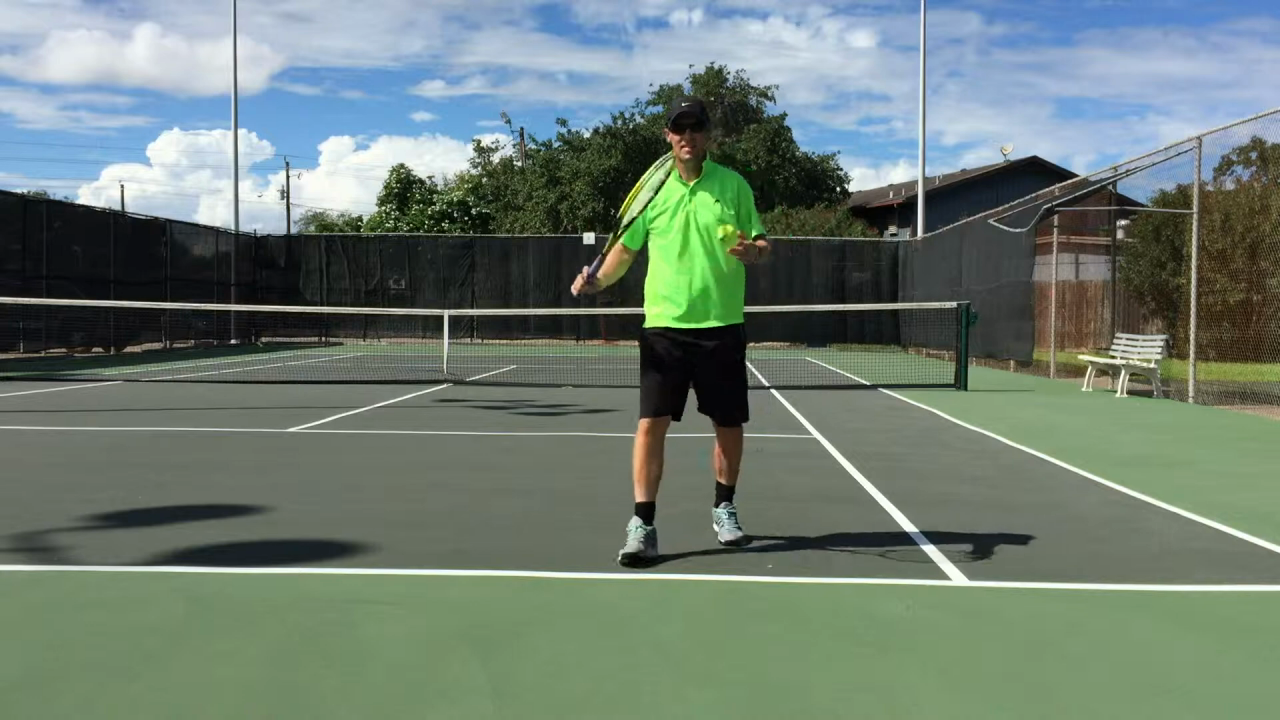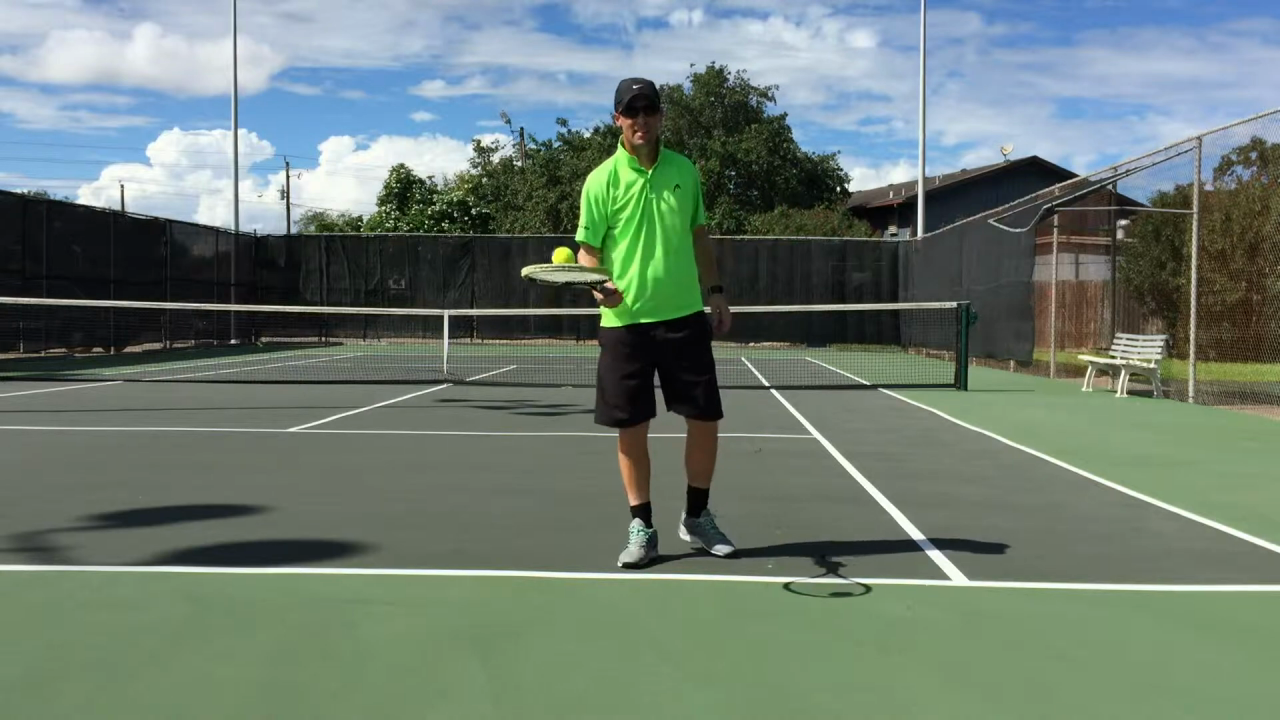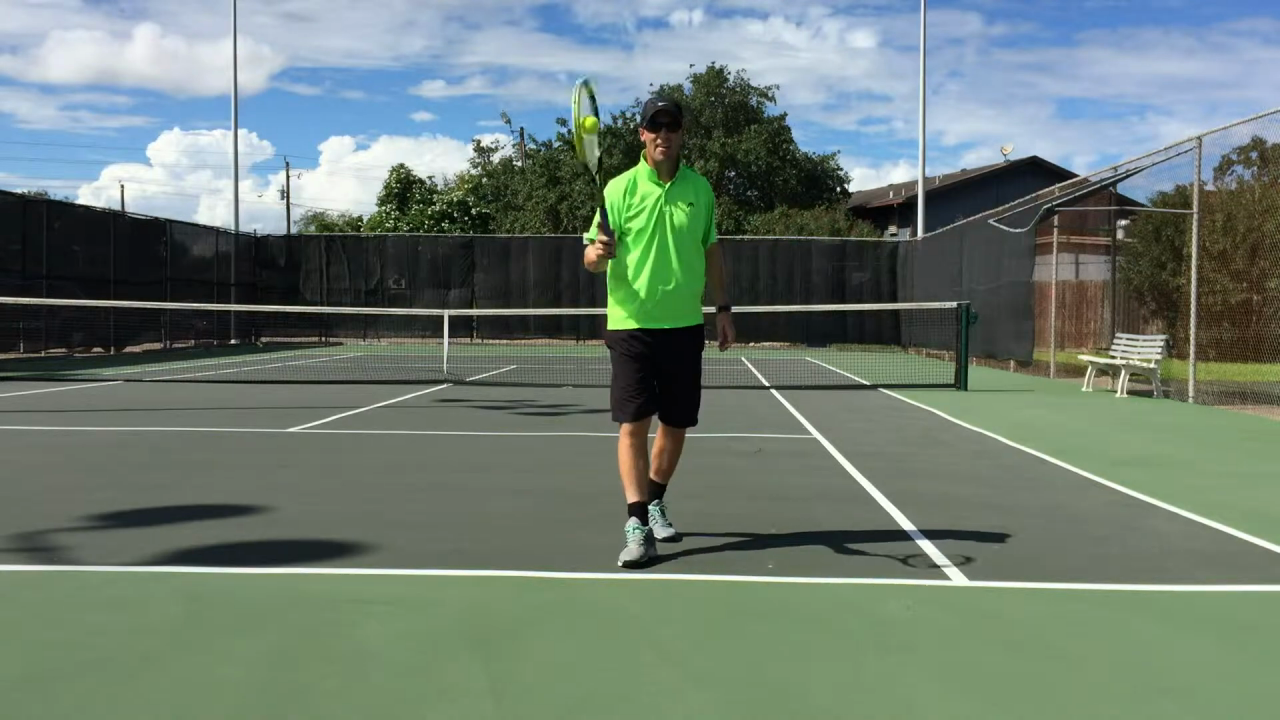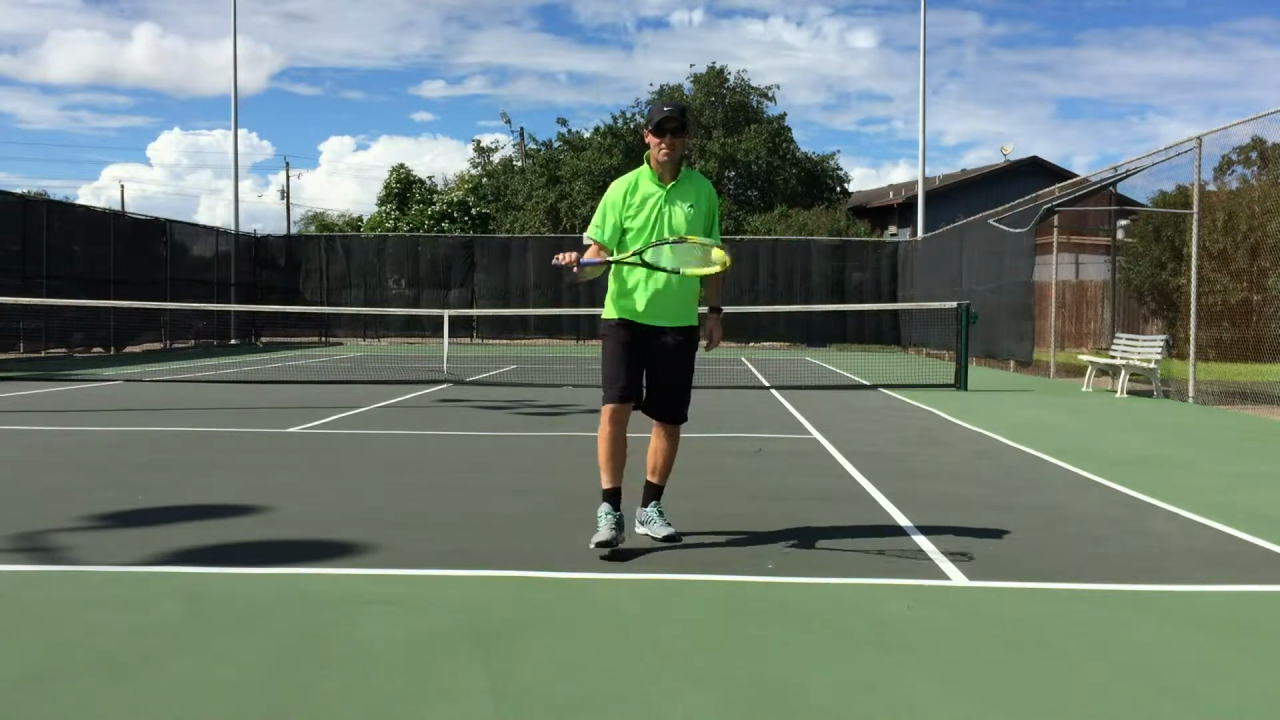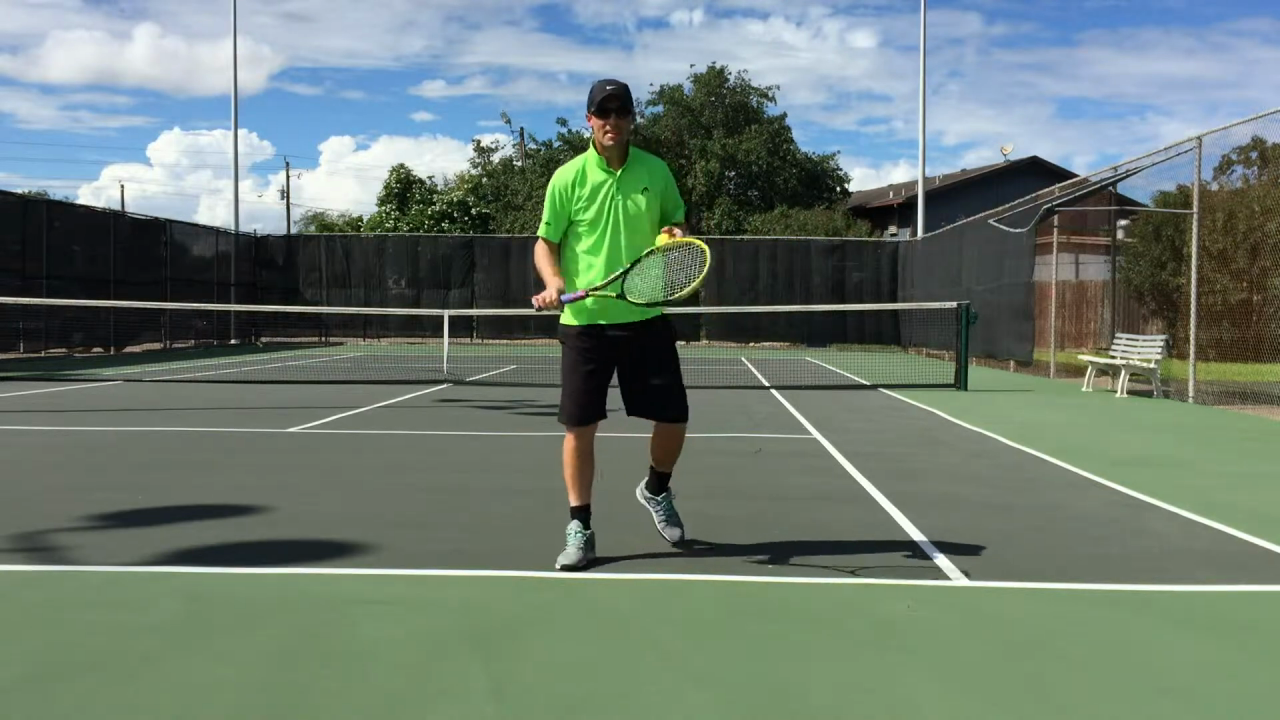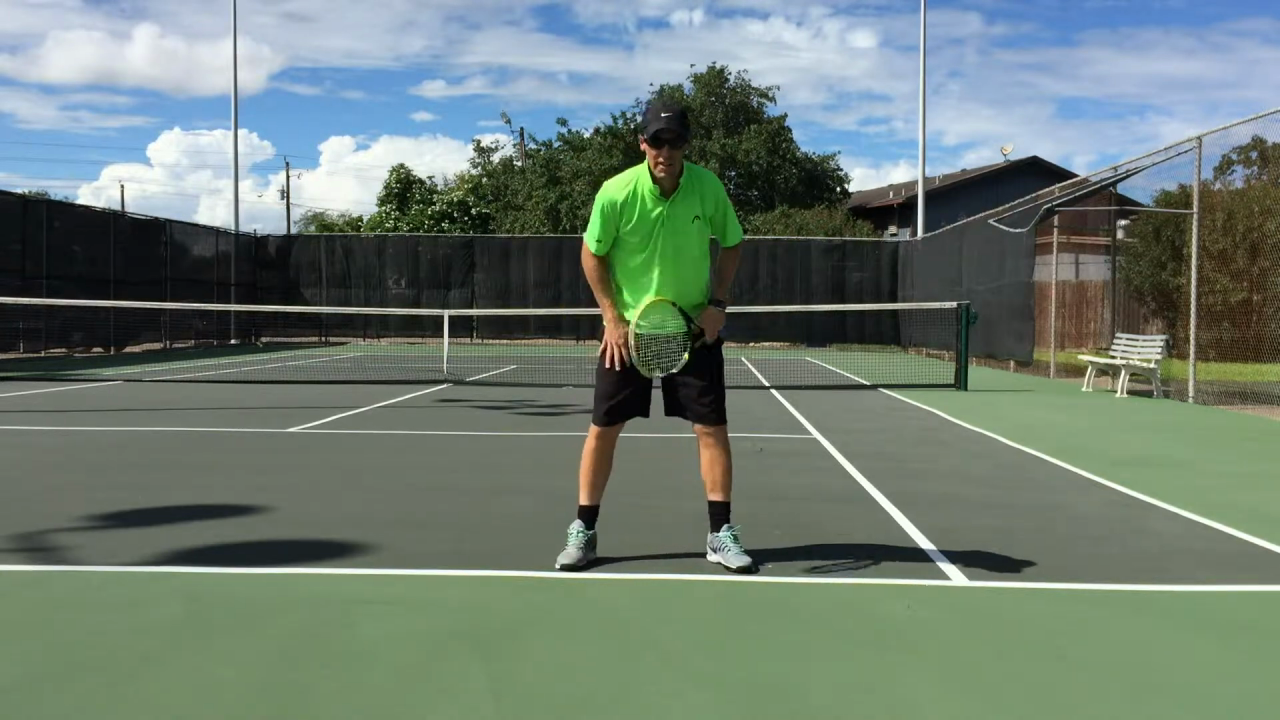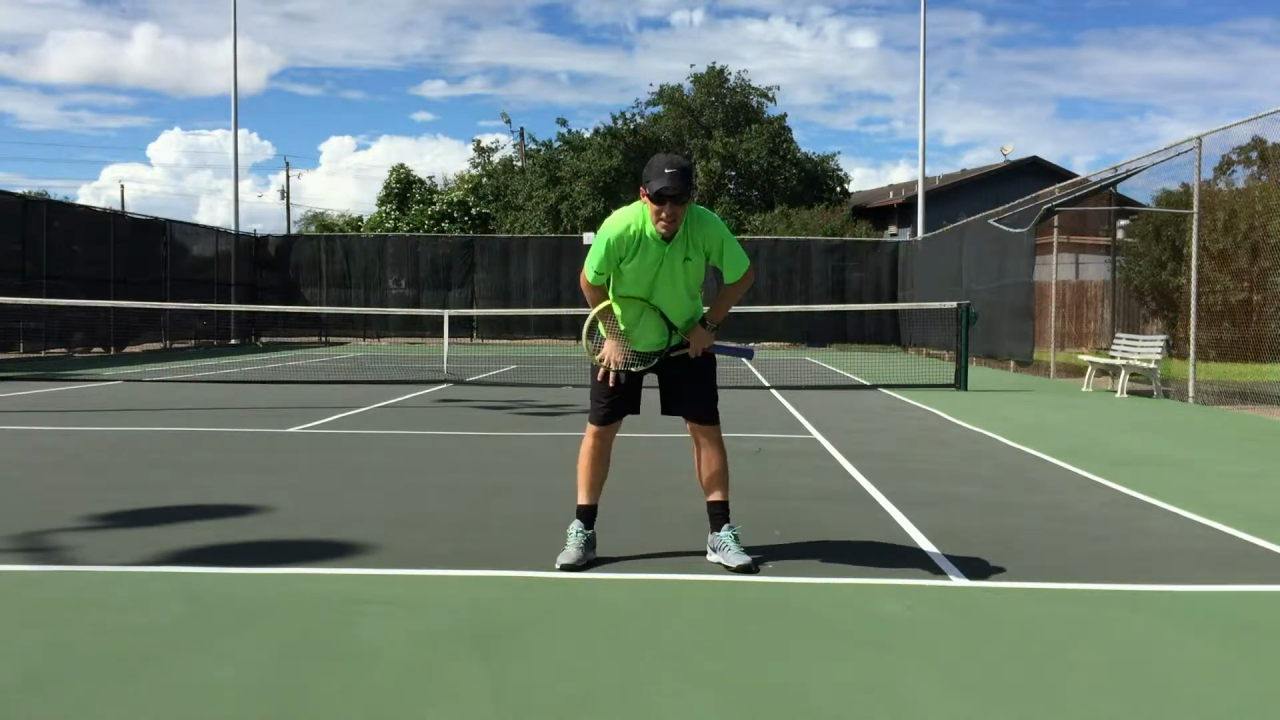
dt=0.7s
person 1, frame 1
left shoulder: (734, 185)
right shoulder: (651, 189)
left elbow: (761, 240)
right elbow: (626, 249)
left wrist: (751, 250)
right wrist: (596, 280)
left hip: (722, 324)
right hip: (664, 325)
left knee: (728, 424)
right knee: (651, 422)
left ankle: (724, 507)
right ankle: (642, 527)
person 1, frame 2
left shoulder: (685, 170)
right shoulder: (601, 180)
right elbow: (588, 250)
left wrist: (713, 289)
right wrist: (599, 285)
left hip: (685, 317)
right hip: (625, 322)
left knee: (705, 419)
right knee: (631, 426)
left ankle: (697, 518)
right ankle: (642, 529)
person 1, frame 3
left shoulder: (700, 189)
right shoulder: (620, 188)
left elbow: (711, 253)
right elbow: (592, 257)
left wrist: (723, 307)
right wrist: (598, 253)
left hip: (684, 325)
right hip: (631, 324)
left knee: (676, 424)
right knee: (634, 424)
left ankle: (654, 502)
right ankle: (638, 526)
person 1, frame 4
left shoulder: (703, 190)
right shoulder: (622, 189)
right elbow: (599, 251)
left wrist: (714, 309)
right wrist: (580, 263)
left hip: (679, 324)
right hip: (625, 318)
left knee: (669, 421)
right knee: (615, 409)
left ankle: (649, 509)
right ankle: (610, 511)
person 1, frame 5
left shoulder: (656, 171)
right shoulder: (567, 177)
left elbow: (672, 231)
right elbow: (546, 242)
left wrist: (677, 237)
right wrist: (553, 282)
left hip: (647, 318)
right hip: (586, 321)
left knee: (673, 418)
right knee: (580, 426)
left ankle: (656, 490)
right ankle: (580, 531)
person 1, frame 6
left shoulder: (710, 189)
right shoulder: (616, 193)
left elbow: (731, 246)
right elbow: (593, 255)
left wrist: (718, 302)
right wrist: (613, 318)
left hip: (694, 328)
right hip: (630, 330)
left knee: (711, 427)
right knee: (603, 428)
left ankle: (720, 535)
right ankle: (583, 532)
person 1, frame 7
left shoulder: (708, 227)
right shoulder: (618, 228)
left elbow: (742, 276)
right elbow: (591, 281)
left wrist: (709, 324)
left hip: (687, 336)
left knee: (706, 428)
right knee: (600, 428)
left ankle: (721, 534)
right ankle: (582, 533)
